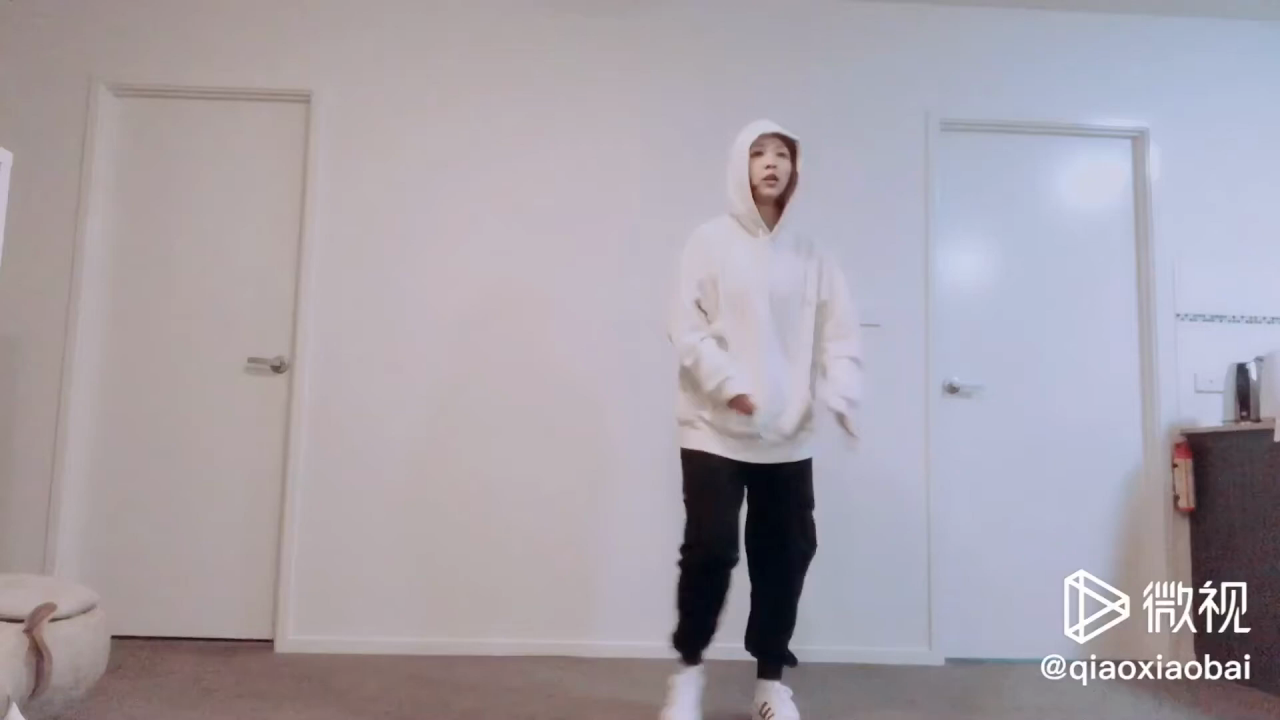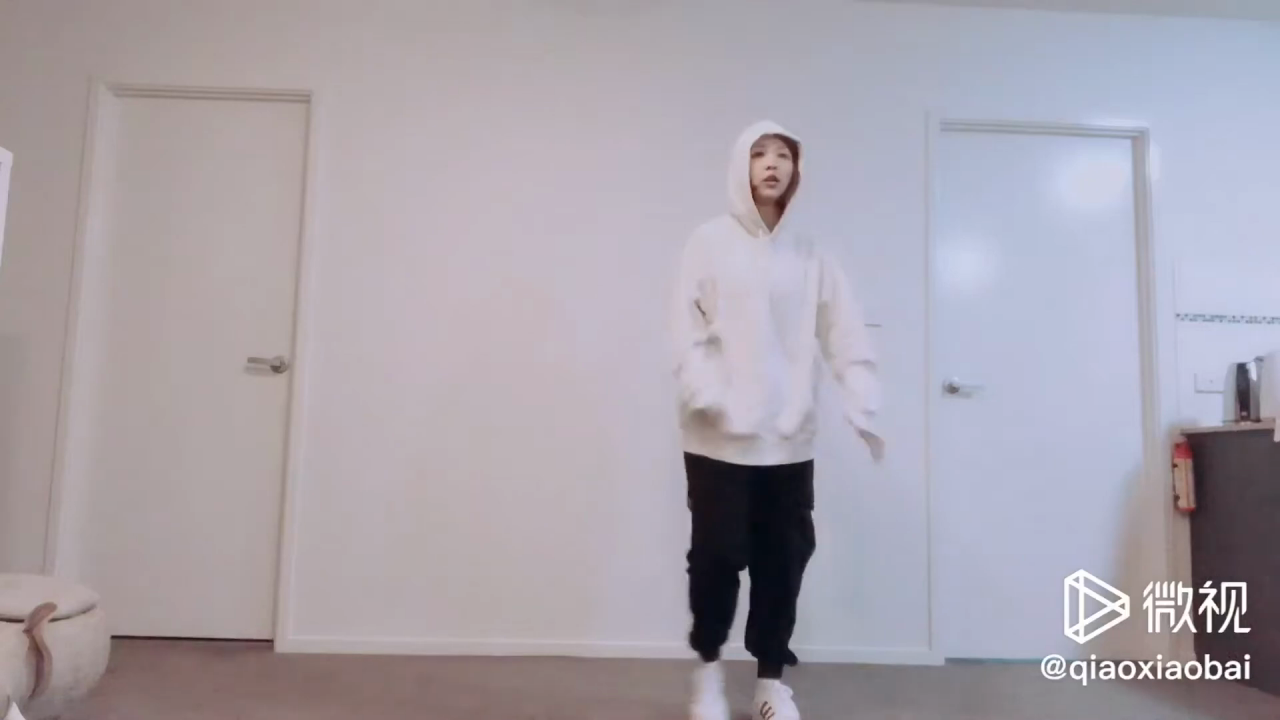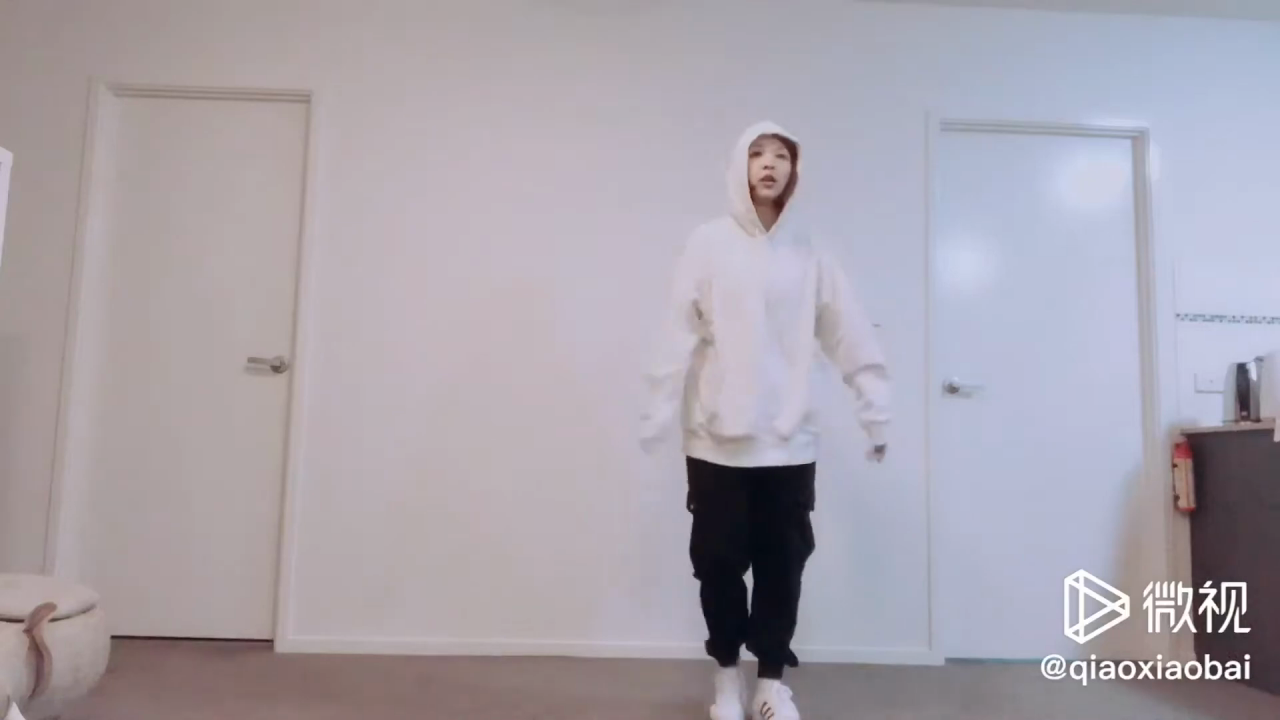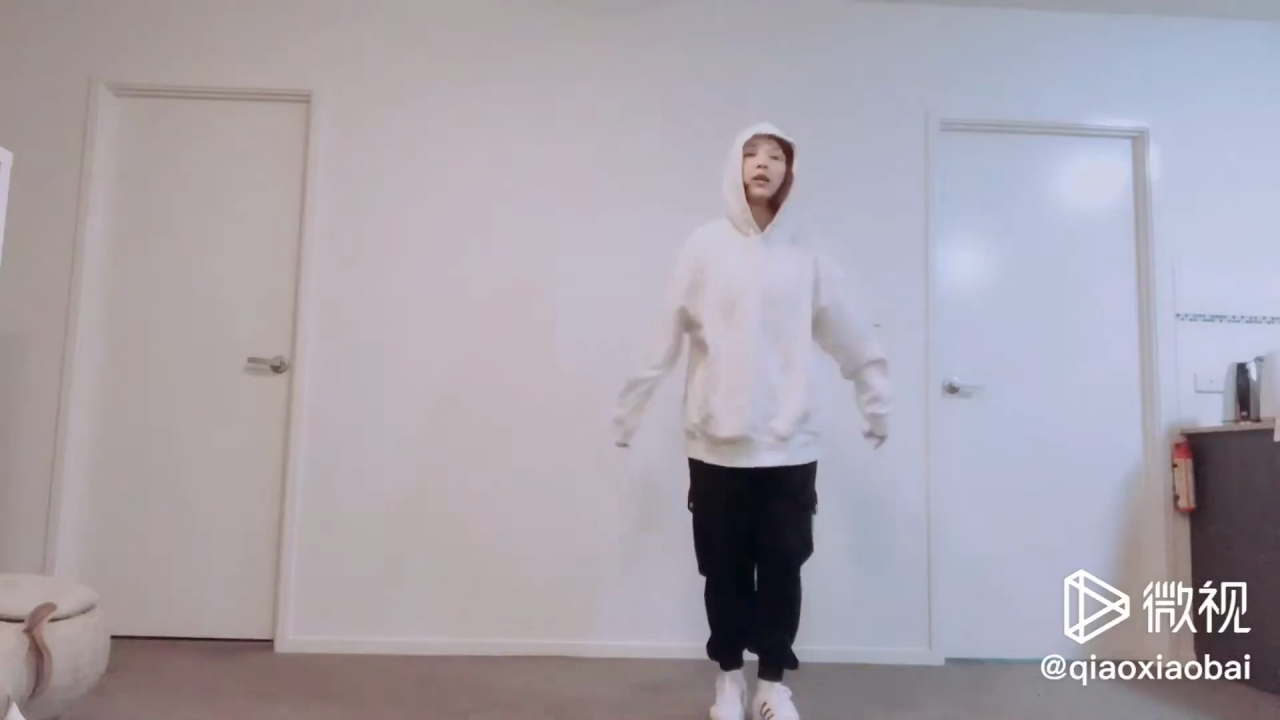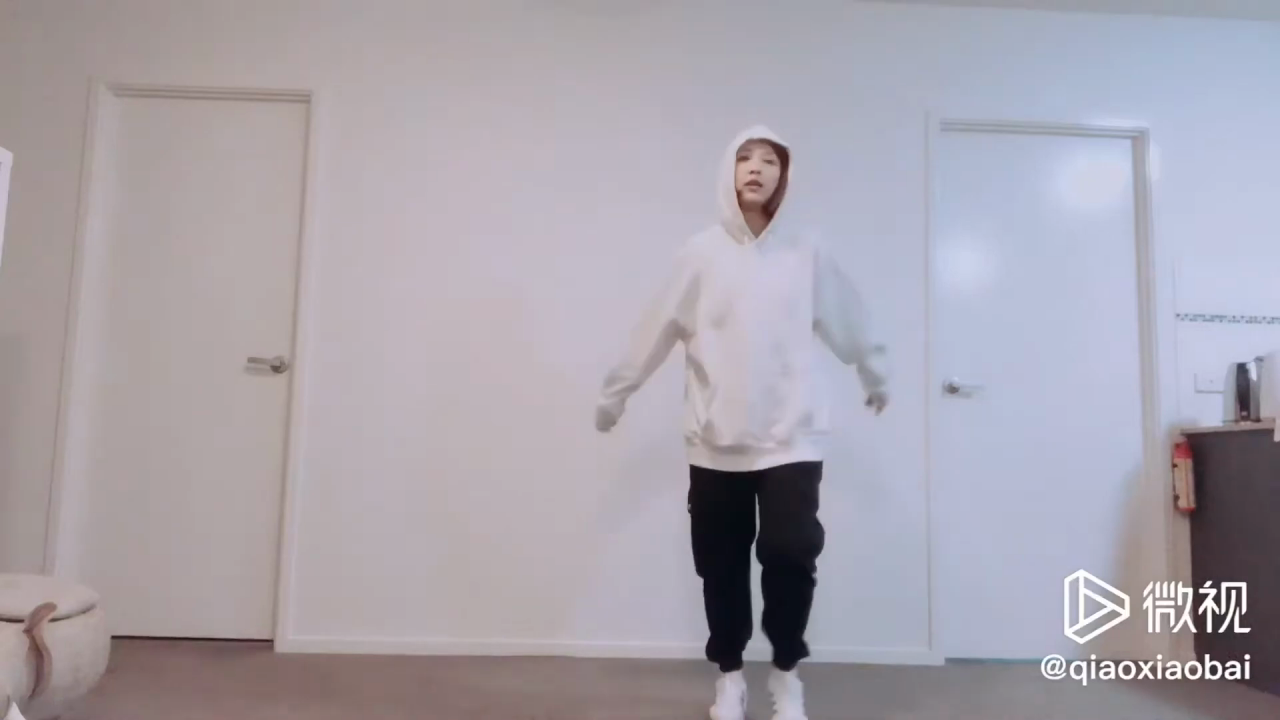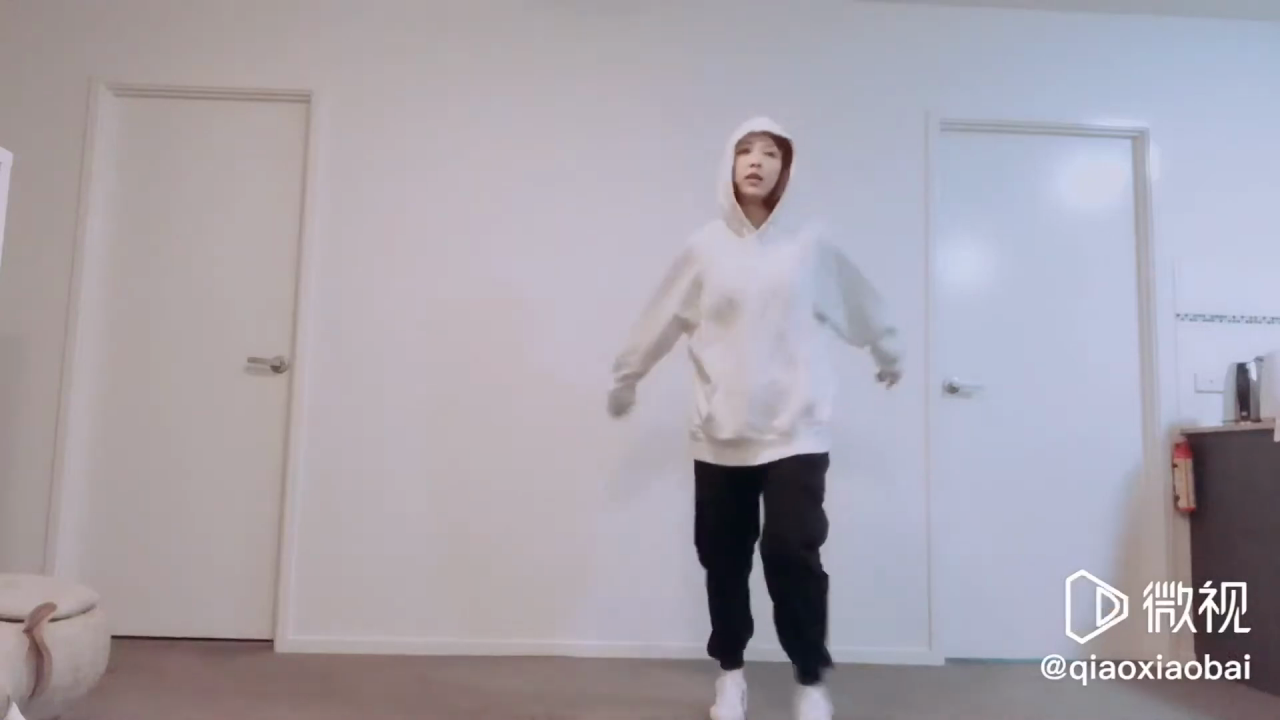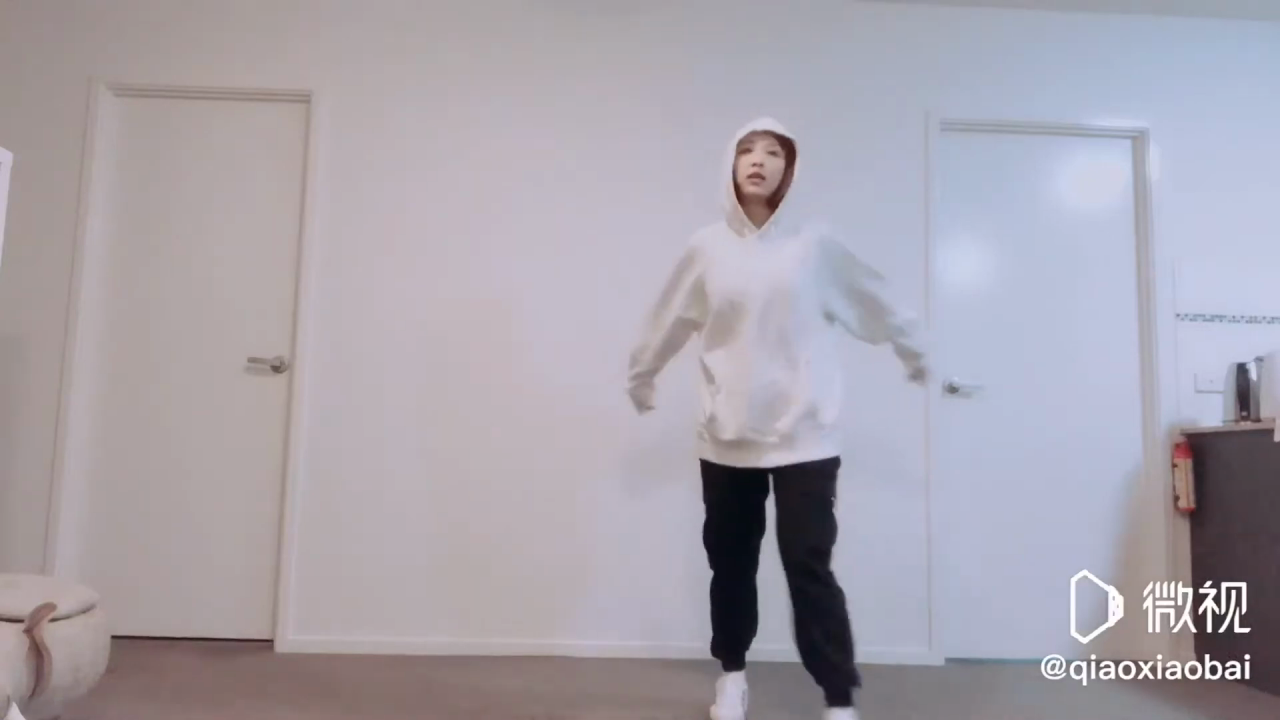
dt=0.1s
person 1, frame 1
left shoulder: (810, 255)
right shoulder: (708, 242)
left elbow: (838, 336)
right elbow: (686, 328)
left wrist: (839, 396)
right wrist: (729, 382)
left hip: (787, 438)
right hip: (715, 433)
left knee: (786, 557)
right knee: (710, 550)
right ankle: (687, 671)
person 1, frame 2
left shoulder: (812, 255)
right shoulder: (709, 241)
left elbow: (846, 338)
right elbow: (687, 331)
left wrist: (862, 411)
right wrist: (702, 397)
left hip: (789, 439)
right hip: (719, 436)
left knee: (785, 558)
right knee: (719, 553)
right ankle: (709, 669)
person 1, frame 3
left shoulder: (810, 255)
right shoulder: (708, 244)
left elbow: (850, 338)
right elbow: (679, 334)
left wrist: (875, 413)
right wrist: (661, 407)
left hip: (789, 439)
right hip: (718, 436)
left knee: (784, 559)
right knee: (719, 561)
right ankle: (728, 671)
person 1, frame 4
left shoulder: (807, 255)
right shoulder: (704, 246)
left elbow: (850, 335)
right elbow: (668, 335)
left wrist: (876, 402)
right wrist: (632, 404)
left hip: (788, 440)
right hip: (717, 437)
left knee: (783, 560)
right knee: (721, 563)
person 1, frame 5
left shoulder: (808, 256)
right shoulder: (702, 255)
left elbow: (850, 325)
right elbow: (656, 333)
left wrist: (876, 378)
right wrist: (614, 396)
left hip: (790, 441)
right hip: (717, 443)
left knee: (790, 554)
right knee: (721, 564)
left ankle: (784, 667)
right ankle: (730, 672)
person 1, frame 6
left shoulder: (811, 245)
right shoulder: (704, 248)
left elbow: (858, 308)
right elbow: (660, 323)
left wrist: (889, 355)
right wrist: (623, 380)
left hip: (796, 433)
right hip: (721, 437)
left knee: (792, 551)
right knee: (724, 560)
person 1, frame 7
left shoulder: (815, 245)
right shoulder: (706, 248)
left elbow: (871, 300)
right elbow: (668, 322)
left wrist: (912, 350)
right wrist: (639, 376)
left hip: (802, 436)
right hip: (726, 437)
left knee: (809, 561)
right knee: (729, 560)
right ankle: (733, 671)
